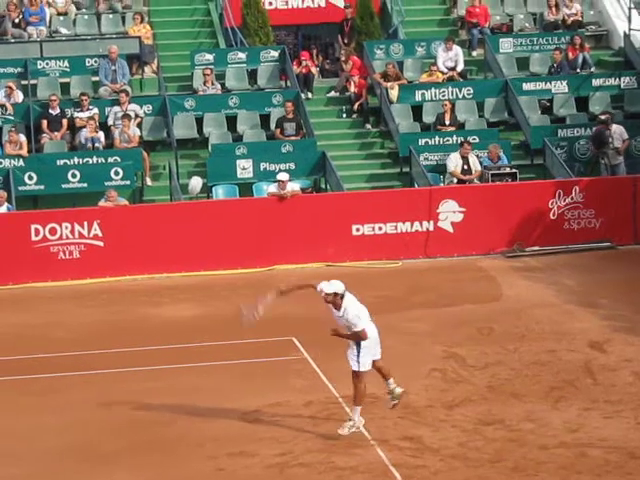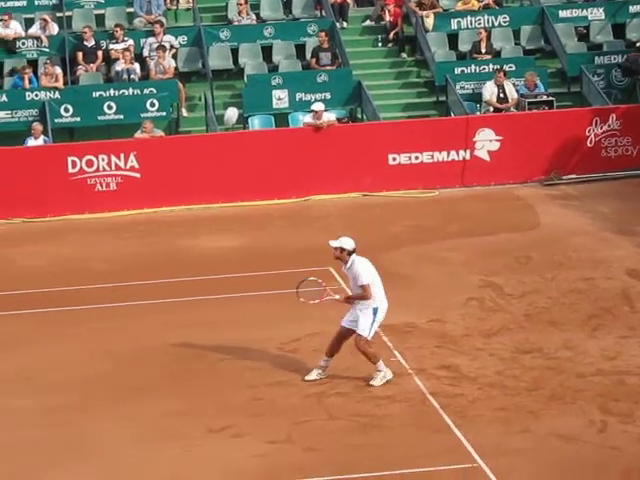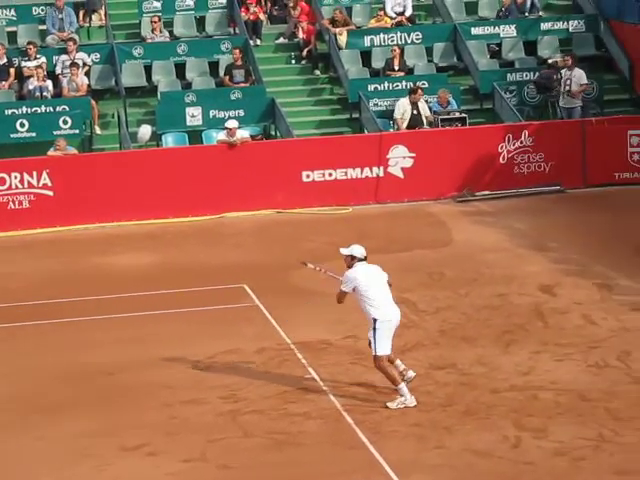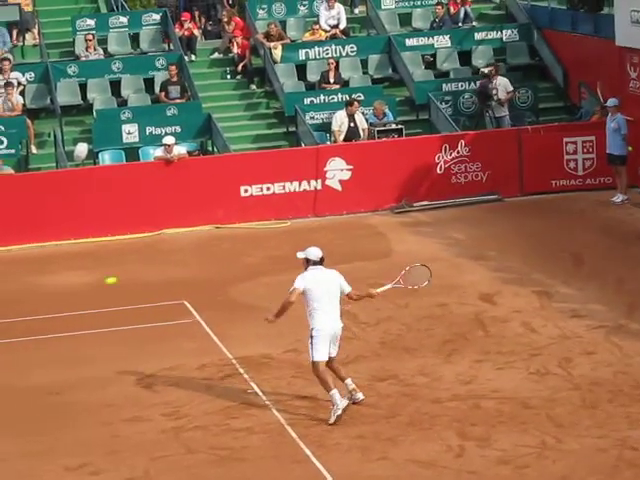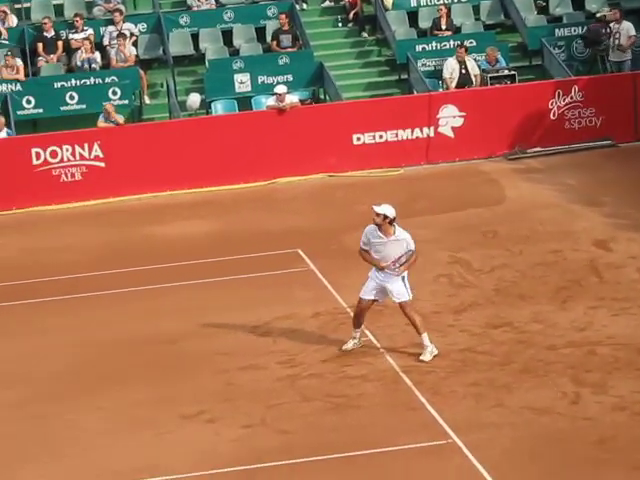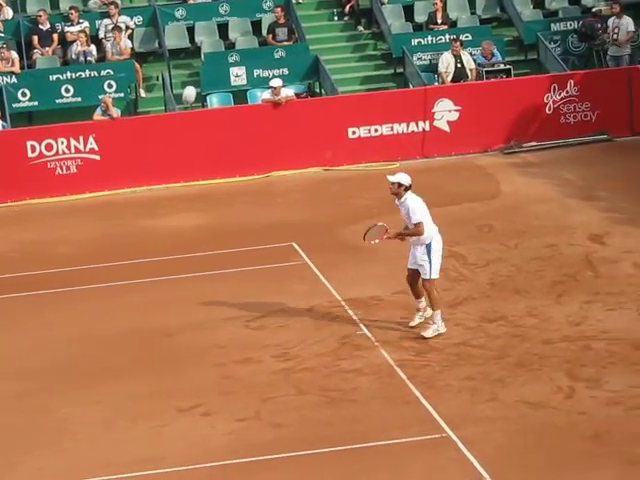
dt=0.7s
person 1, frame 1
left shoulder: (350, 312)
right shoulder: (337, 295)
left elbow: (363, 336)
right elbow: (318, 286)
left wrist: (342, 334)
right wrist: (287, 290)
left hip: (364, 339)
right hip: (369, 332)
left knee: (358, 379)
right knee: (376, 363)
left ankle: (355, 419)
right ankle: (394, 389)
person 1, frame 2
left shoulder: (360, 266)
right shoulder: (349, 265)
left elbow: (368, 295)
left wrist: (348, 297)
right wrist: (350, 299)
left hip: (374, 308)
right hip: (359, 307)
left knee: (361, 344)
right knee: (339, 337)
left ankle: (383, 371)
right ankle: (321, 369)
person 1, frame 3
left shoulder: (351, 275)
right shoulder: (375, 269)
left elbow: (340, 300)
right elbow: (389, 283)
left wrist: (342, 286)
left hip: (382, 319)
right hip: (393, 314)
left knee: (380, 361)
right knee: (374, 346)
left ankle: (407, 396)
right ankle: (405, 373)
person 1, frame 4
left shoulder: (304, 278)
right shoulder: (335, 275)
left elbow: (290, 299)
right elbow: (353, 296)
left wrist: (276, 316)
right wrist: (369, 294)
left hip: (320, 329)
right hip: (335, 325)
left knee: (319, 368)
right knee: (331, 362)
left ankle: (338, 402)
right ankle: (355, 392)
person 1, frame 5
left shoulder: (403, 237)
right shoulder: (369, 231)
left elbow: (413, 255)
right elbow: (362, 252)
left wrist: (404, 268)
right wrist: (377, 263)
left hip: (396, 277)
right hip: (377, 275)
left knee: (408, 311)
right knee: (360, 309)
left ankle: (428, 347)
right ankle: (355, 339)
person 1, frame 6
left shoulder: (412, 202)
right shoulder: (403, 201)
left elbow: (420, 230)
left wrist: (399, 233)
right wrist: (403, 232)
left hip: (429, 245)
right hip: (418, 245)
left knee: (428, 285)
right knee: (411, 280)
left ankle: (438, 324)
right ankle: (422, 310)
